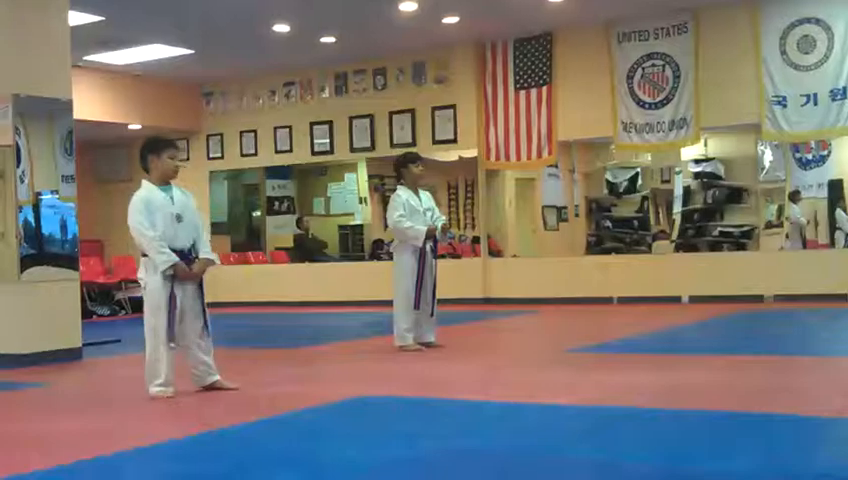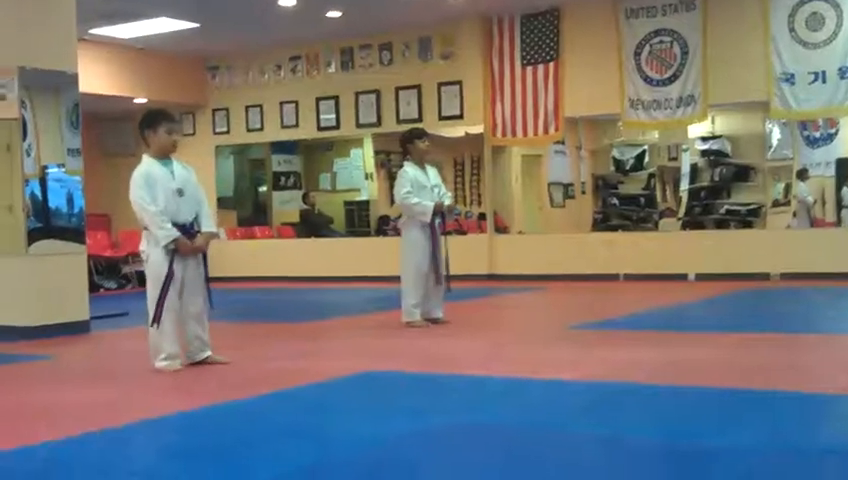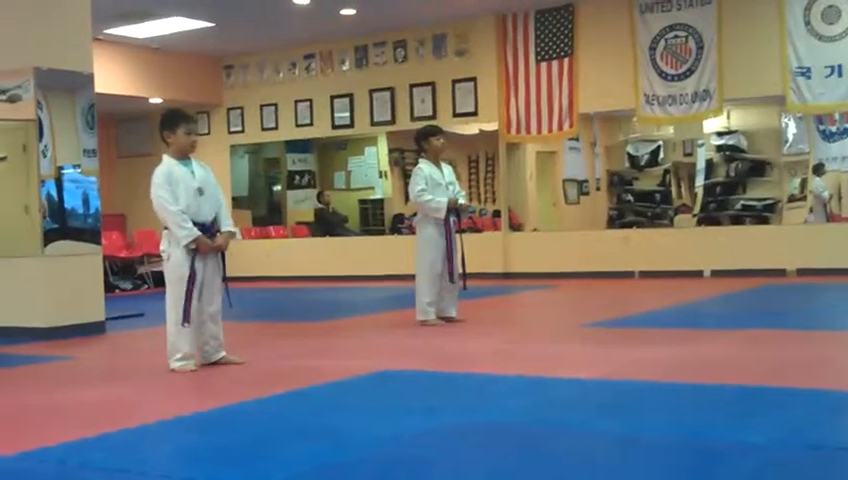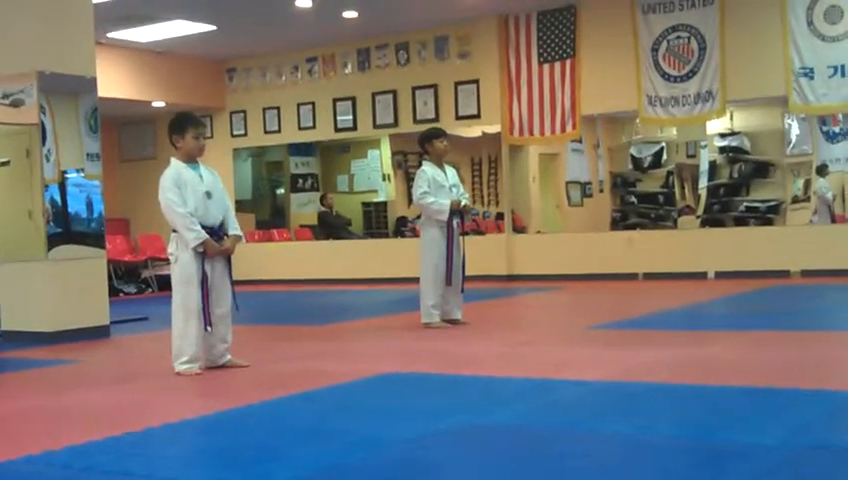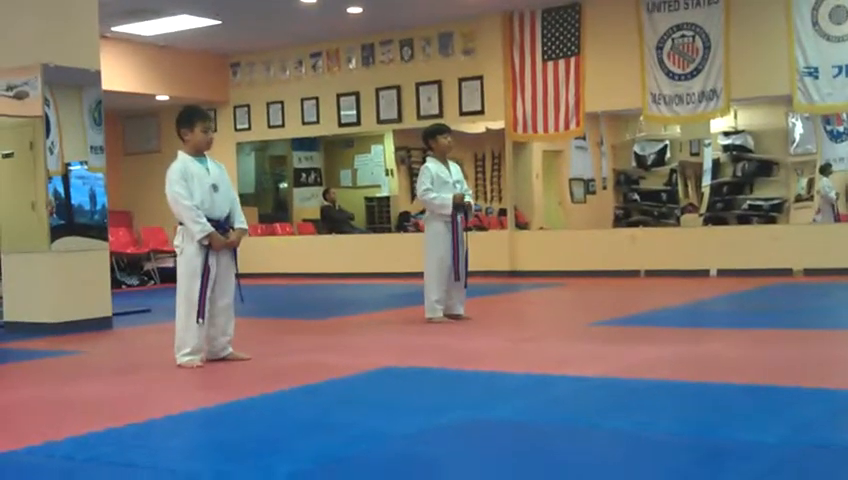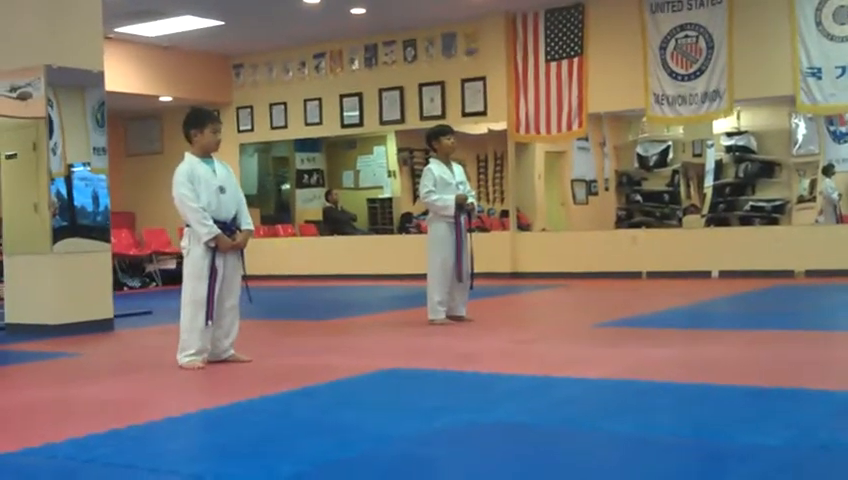
dt=0.3s
person 1, frame 1
left shoulder: (184, 196)
right shoulder: (142, 199)
left elbow: (199, 229)
right elbow: (147, 237)
left wrist: (204, 259)
right wrist: (174, 265)
left hip: (189, 269)
right hip: (159, 271)
left knee: (198, 327)
right knee: (161, 330)
left ankle: (208, 377)
right ankle: (161, 385)
person 1, frame 2
left shoulder: (185, 170)
right shoulder: (143, 173)
left elbow: (201, 202)
right elbow: (148, 212)
left wrist: (206, 233)
right wrist: (176, 240)
left hip: (192, 243)
right hip: (161, 246)
left knee: (196, 302)
right knee: (164, 305)
left ankle: (199, 352)
right ankle: (167, 358)
person 1, frame 3
left shoulder: (203, 170)
right shoulder: (163, 173)
left elbow: (219, 202)
right elbow: (169, 212)
left wrist: (226, 232)
right wrist: (197, 239)
left hip: (211, 242)
right hip: (182, 245)
left knee: (212, 302)
right knee: (182, 303)
left ankle: (213, 352)
right ankle: (181, 358)
person 1, frame 4
left shoulder: (210, 174)
right shoulder: (172, 176)
left elbow: (225, 206)
right elbow: (177, 214)
left wrist: (233, 236)
right wrist: (204, 242)
left hip: (218, 246)
right hip: (189, 248)
left knee: (221, 304)
right knee: (189, 306)
left ankle: (218, 355)
right ankle: (186, 361)
person 1, frame 5
left shoulder: (217, 167)
right shoulder: (178, 169)
left elbow: (232, 199)
right elbow: (184, 207)
left wrist: (238, 229)
right wrist: (210, 234)
left hip: (224, 239)
right hip: (195, 240)
left knee: (223, 297)
right knee: (192, 297)
left ankle: (220, 348)
right ankle: (189, 353)
person 1, frame 6
left shoulder: (224, 168)
right shoulder: (185, 170)
left elbow: (239, 200)
right elbow: (191, 209)
left wrist: (245, 230)
right wrist: (216, 236)
left hip: (231, 241)
right hip: (202, 242)
left knee: (229, 298)
right knee: (198, 298)
left ankle: (222, 349)
right ankle: (191, 353)
person 2, frame 1
left shoulder: (426, 196)
right shoulder: (399, 197)
left elbow: (436, 217)
right elbow: (396, 223)
left wrist: (441, 227)
right wrist: (423, 232)
left hip: (426, 251)
right hip: (407, 251)
left knee: (428, 294)
right knee: (407, 295)
left ankle: (425, 336)
right ankle: (405, 339)
person 2, frame 2
left shoulder: (433, 172)
right shoulder: (406, 173)
left elbow: (443, 193)
right elbow: (404, 199)
left wrist: (447, 205)
right wrist: (431, 207)
left hip: (432, 226)
right hip: (415, 227)
left knee: (435, 270)
right knee: (415, 270)
left ankle: (432, 312)
right ankle: (412, 315)
person 2, frame 3
left shoulder: (448, 169)
right shoulder: (421, 170)
left elbow: (457, 192)
right elbow: (418, 196)
left wrist: (460, 204)
right wrist: (445, 204)
left hip: (447, 224)
right hip: (429, 225)
left knee: (450, 269)
right knee: (430, 269)
left ankle: (447, 311)
right ankle: (426, 314)
person 2, frame 4
left shoulder: (451, 172)
right shoulder: (424, 172)
left elbow: (461, 194)
right elbow: (420, 199)
left wrist: (464, 206)
right wrist: (448, 206)
left hip: (451, 226)
right hip: (433, 227)
left knee: (454, 271)
right knee: (433, 271)
left ankle: (451, 313)
right ankle: (431, 316)
person 2, frame 5
left shoulder: (455, 168)
right shoulder: (428, 168)
left elbow: (466, 191)
right elbow: (424, 195)
left wrist: (467, 202)
right wrist: (451, 200)
left hip: (455, 222)
right hip: (438, 223)
left knee: (458, 266)
right knee: (438, 266)
left ankle: (454, 308)
right ankle: (435, 311)
person 2, frame 6
left shoulder: (459, 169)
right shoulder: (431, 170)
left elbow: (468, 192)
right elbow: (426, 197)
left wrist: (470, 203)
right wrist: (453, 201)
left hip: (458, 223)
right hip: (441, 224)
left knee: (461, 267)
right knee: (441, 268)
left ankle: (456, 310)
right ankle: (437, 313)
